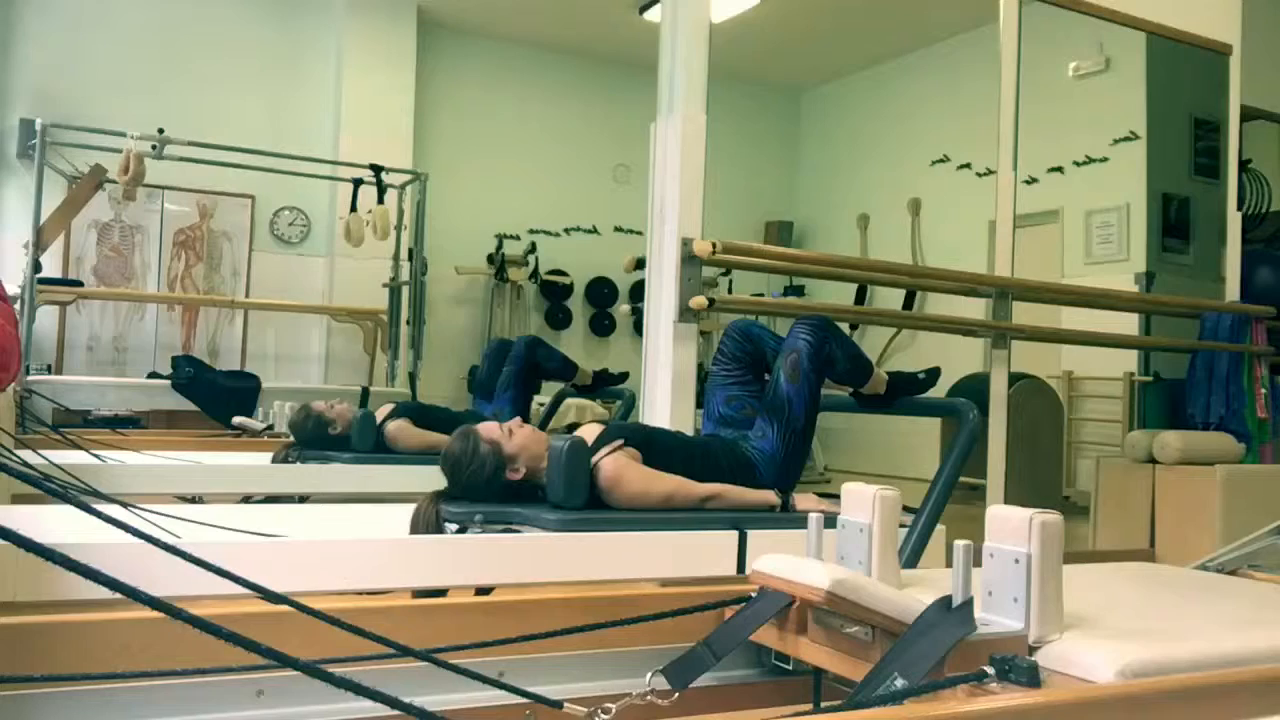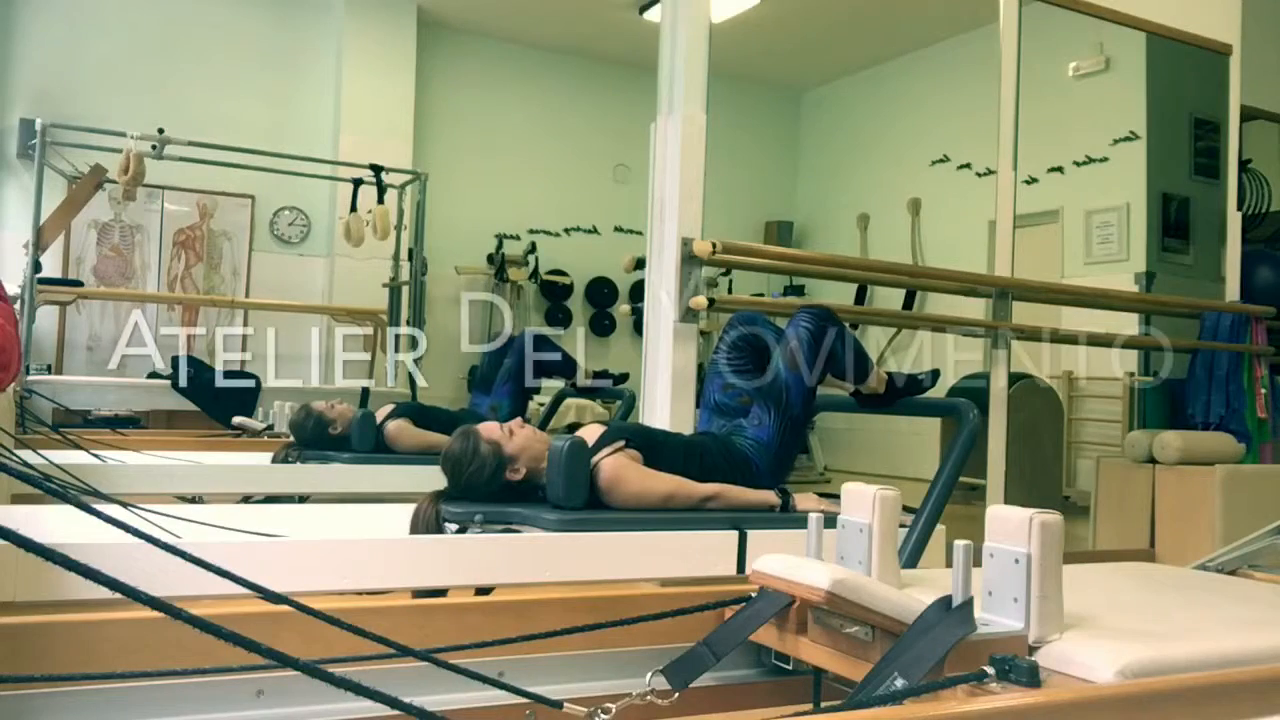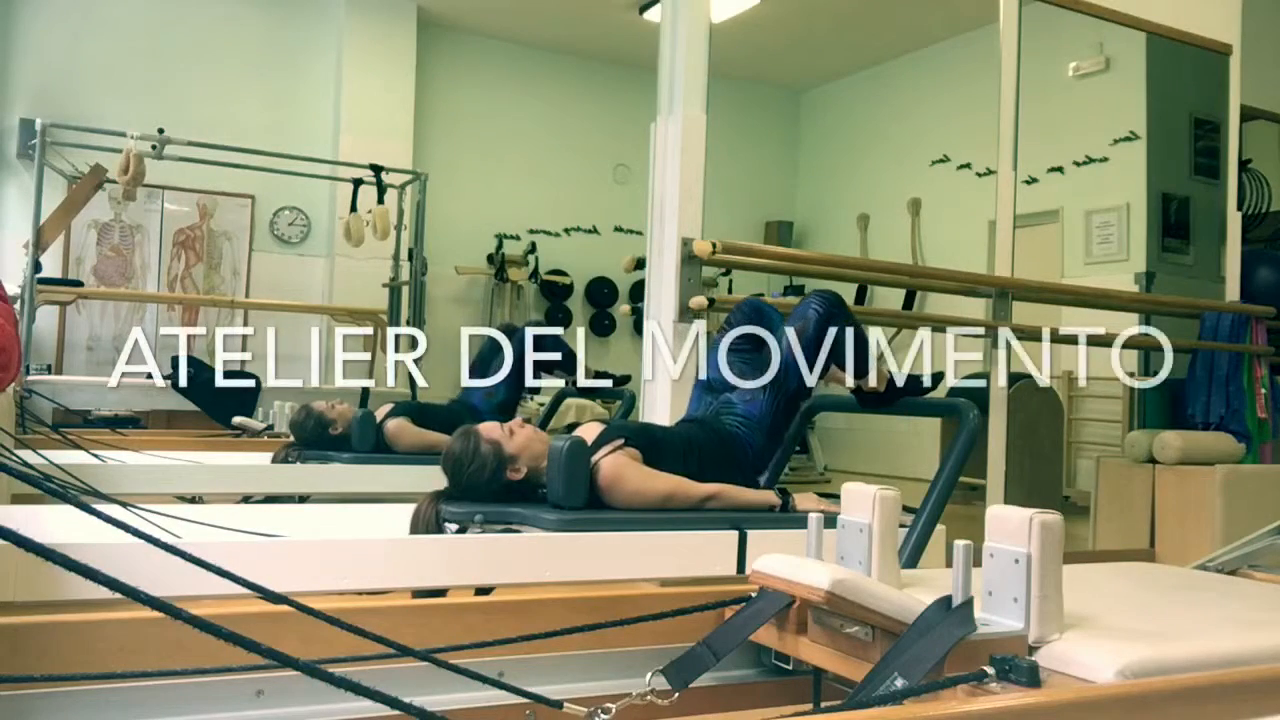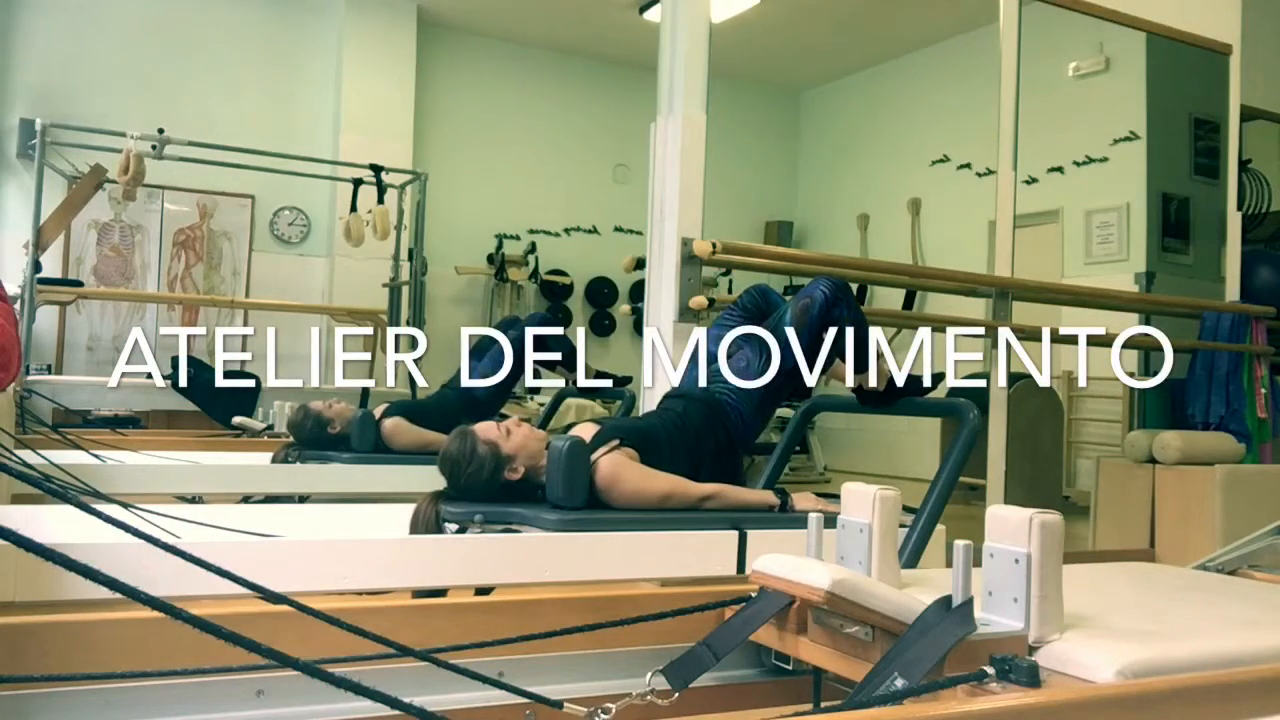
dt=0.7s
person 1, frame 1
right shoulder: (607, 478)
right elbow: (705, 495)
right wrist: (787, 501)
left hip: (721, 445)
right hip: (755, 461)
left knee: (743, 333)
right knee: (811, 330)
left ankle: (844, 381)
right ankle: (881, 388)
person 1, frame 2
right shoulder: (608, 478)
right elbow: (706, 496)
right wrist: (787, 500)
left hip: (715, 441)
right hip: (747, 457)
left knee: (745, 325)
right knee: (813, 319)
left ankle: (851, 382)
right ankle: (880, 387)
person 1, frame 3
right shoulder: (607, 478)
right elbow: (704, 495)
right wrist: (787, 501)
left hip: (702, 427)
right hip: (734, 441)
left knee: (752, 311)
right knee: (822, 305)
left ankle: (850, 378)
right ankle: (877, 385)
person 1, frame 4
right shoulder: (604, 477)
right elbow: (703, 495)
right wrist: (786, 500)
left hip: (689, 405)
right hip: (723, 415)
left knee: (760, 298)
right knee: (828, 293)
left ankle: (850, 378)
right ankle: (875, 384)
person 2, frame 1
left shoulder: (372, 423)
right shoulder: (392, 433)
right elbow: (453, 444)
left hip: (478, 418)
right hip: (491, 427)
left knee: (501, 346)
right knee: (527, 346)
left ankle: (579, 379)
right ankle: (591, 381)
person 2, frame 2
right shoulder: (392, 433)
left hip: (474, 416)
right hip: (488, 425)
left knee: (506, 342)
right knee: (529, 341)
left ankle: (581, 379)
right ankle: (590, 381)
person 2, frame 3
right shoulder: (392, 432)
left hip: (466, 407)
right hip: (482, 418)
left knee: (507, 331)
right knee: (532, 333)
left ankle: (581, 378)
right ankle: (591, 380)
person 2, frame 4
right shoulder: (389, 431)
left hip: (456, 396)
right hip: (472, 401)
left knee: (513, 324)
right knee: (537, 323)
left ankle: (582, 377)
right ankle: (591, 379)
